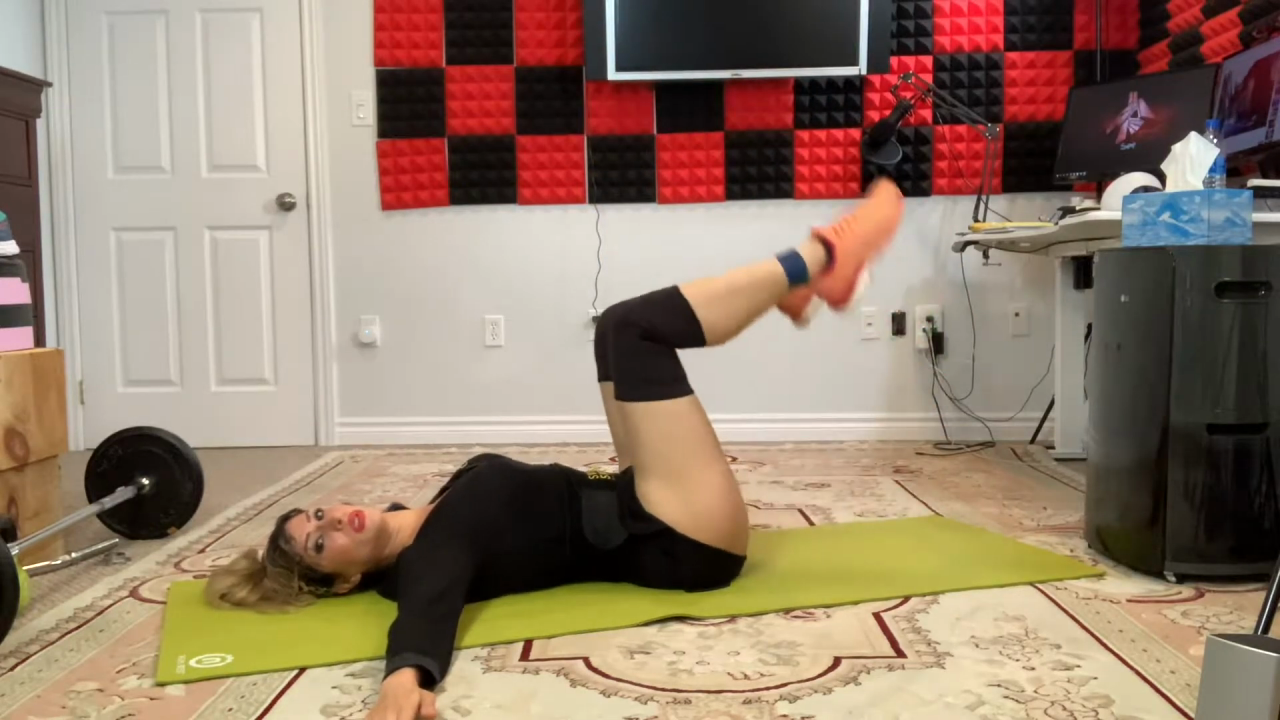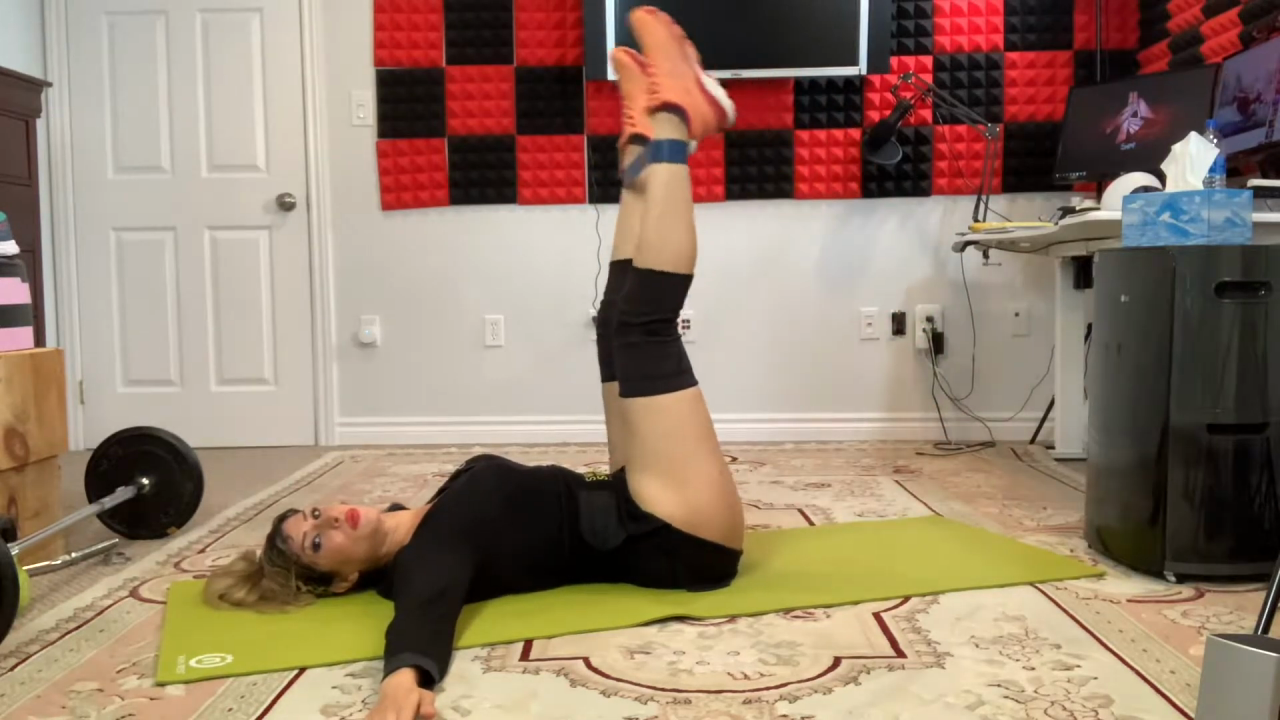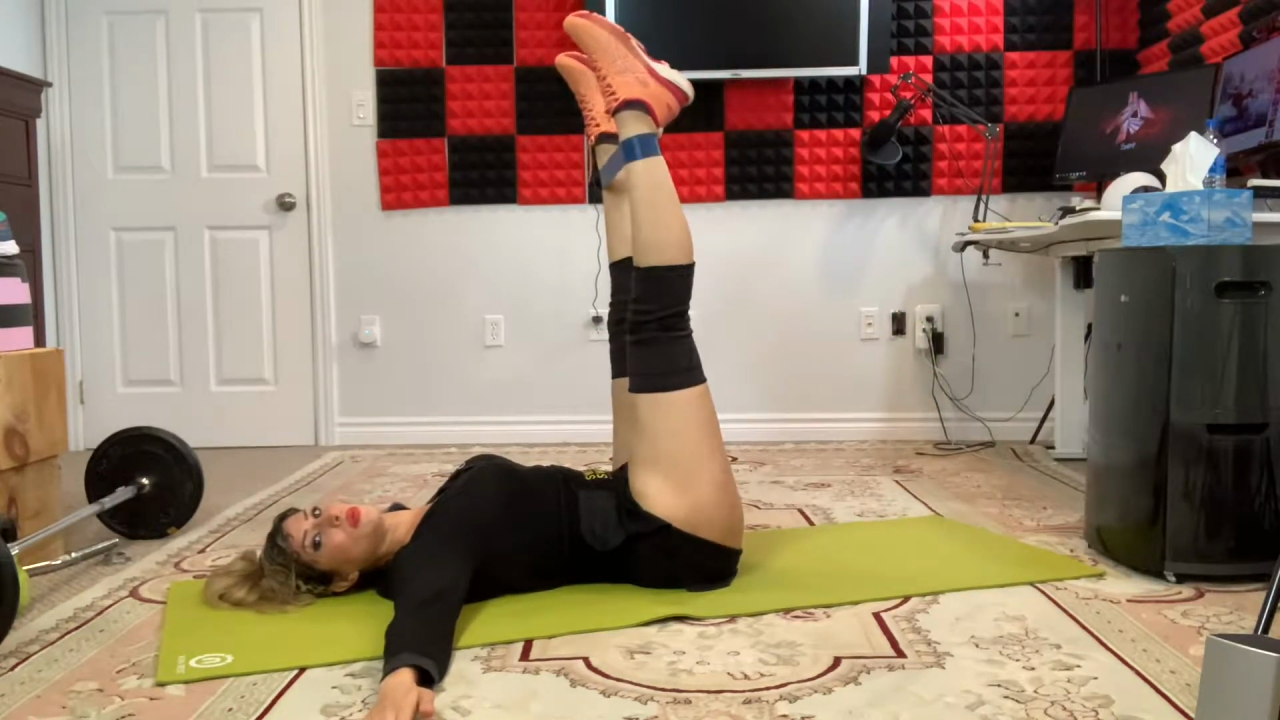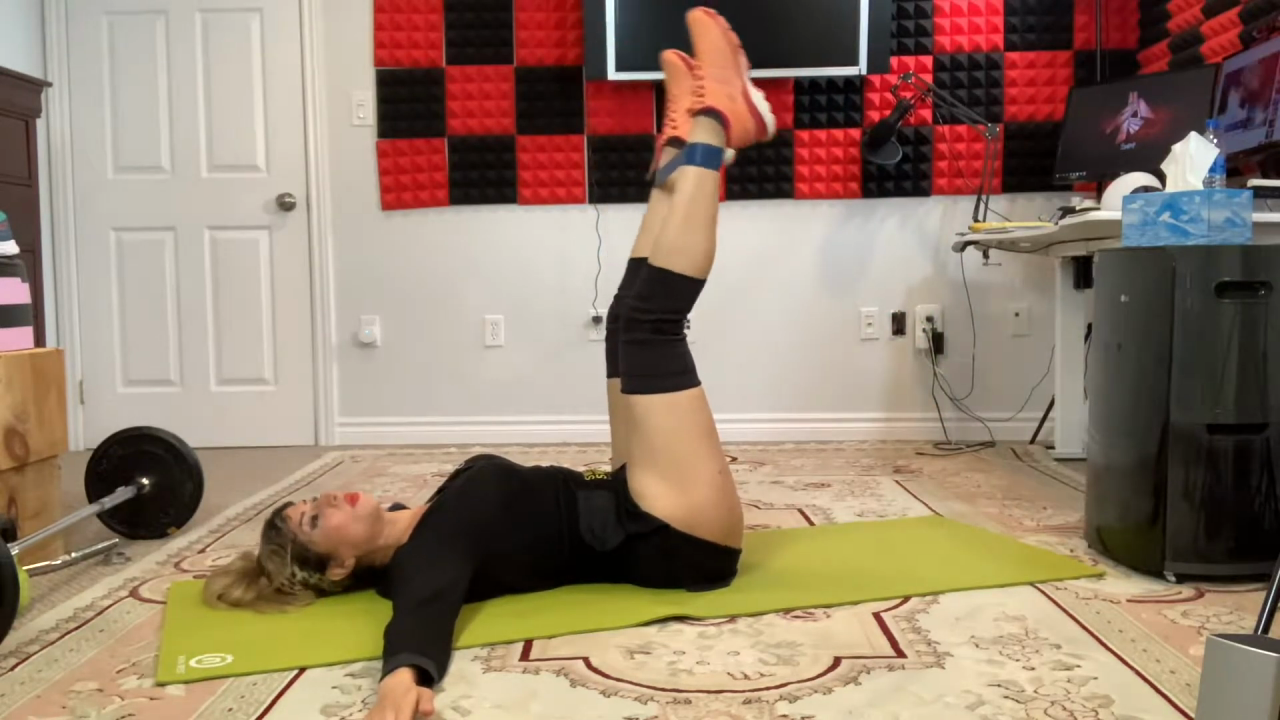
dt=0.4s
person 1, frame 1
left shoulder: (429, 521)
right shoulder: (430, 564)
right elbow: (424, 619)
left hip: (626, 513)
right hip: (687, 548)
left knee: (624, 329)
right knee: (629, 328)
left ankle: (800, 274)
right ankle: (819, 254)
person 1, frame 2
left shoulder: (420, 522)
right shoulder: (419, 562)
right elbow: (425, 610)
left hip: (633, 515)
right hip: (680, 544)
right knee: (640, 322)
right ankle: (668, 125)
person 1, frame 3
left shoulder: (420, 525)
right shoulder: (418, 563)
right elbow: (425, 610)
left hip: (630, 514)
right hip: (679, 542)
right knee: (655, 319)
left ankle: (615, 135)
right ankle: (633, 118)
person 1, frame 4
left shoulder: (418, 528)
right shoulder: (418, 561)
right elbow: (424, 610)
left hip: (631, 519)
right hip: (679, 543)
right knee: (643, 320)
right ankle: (712, 125)
